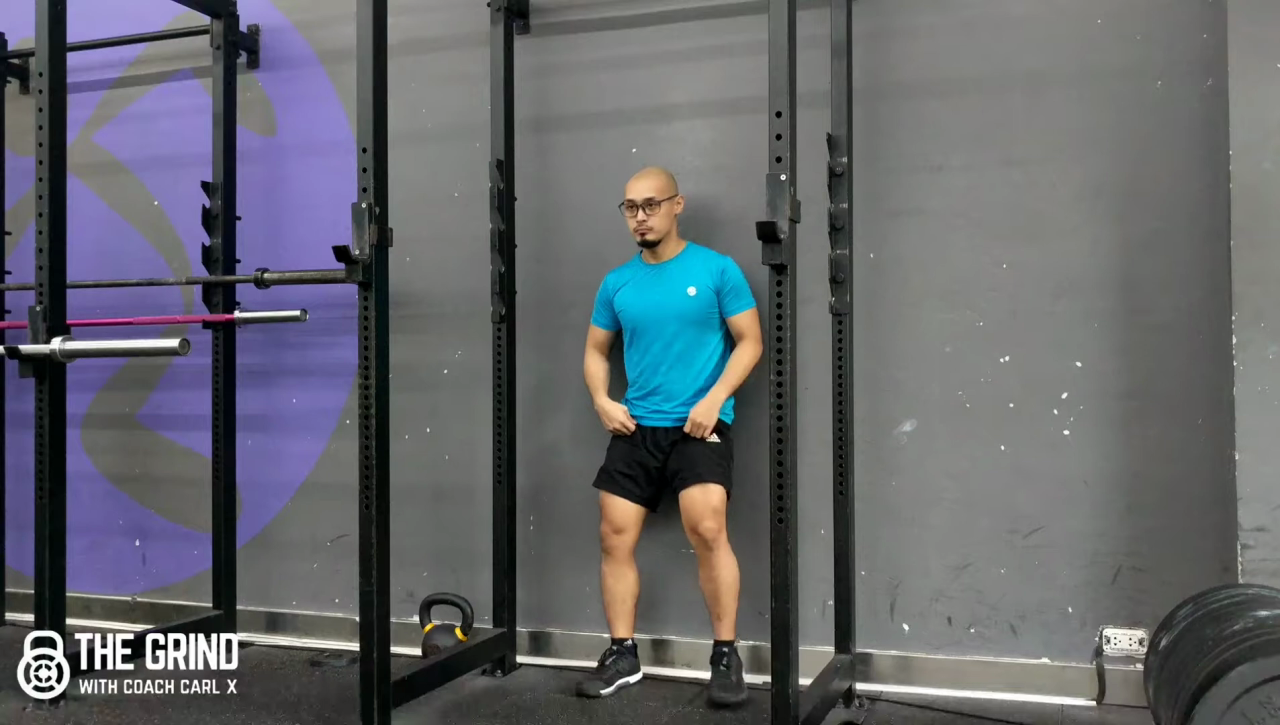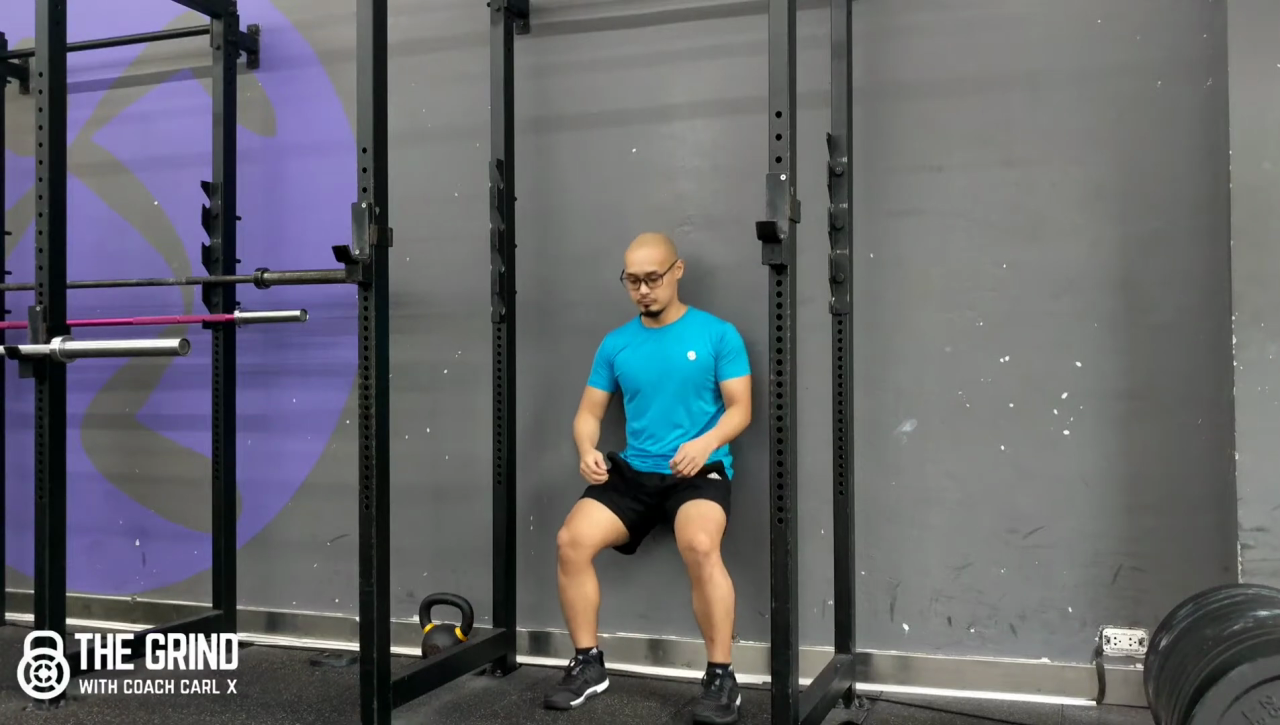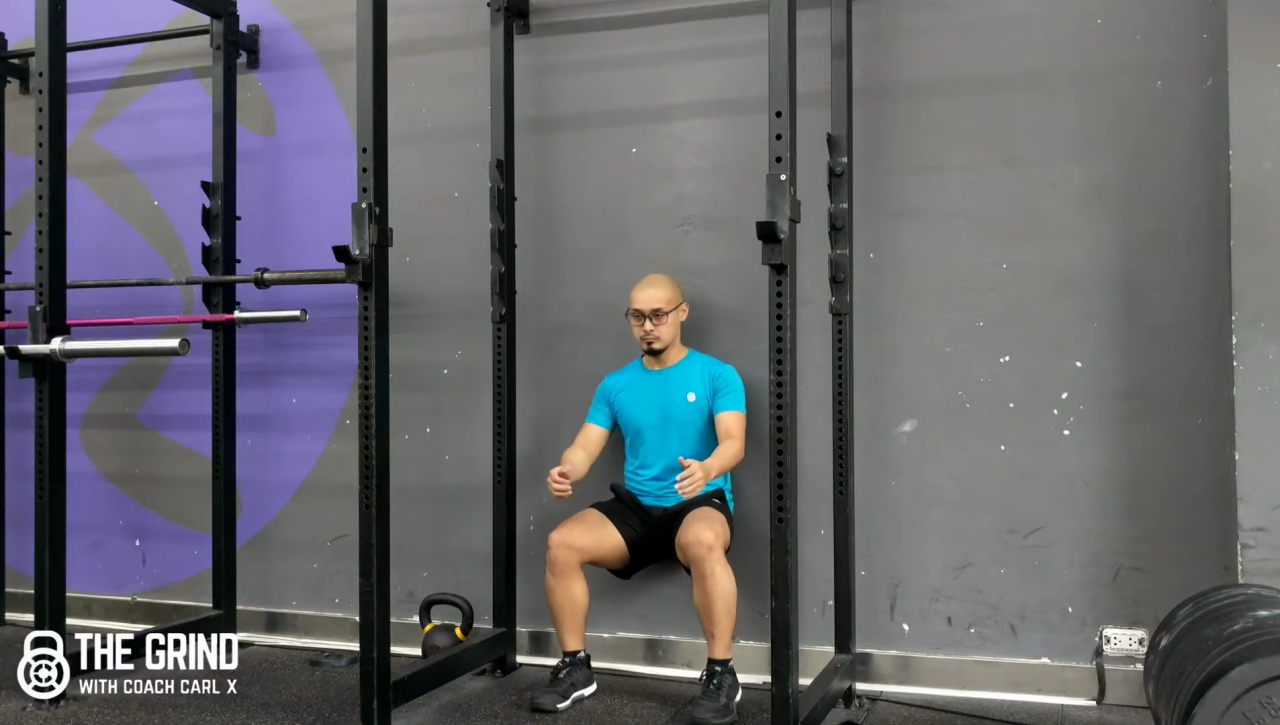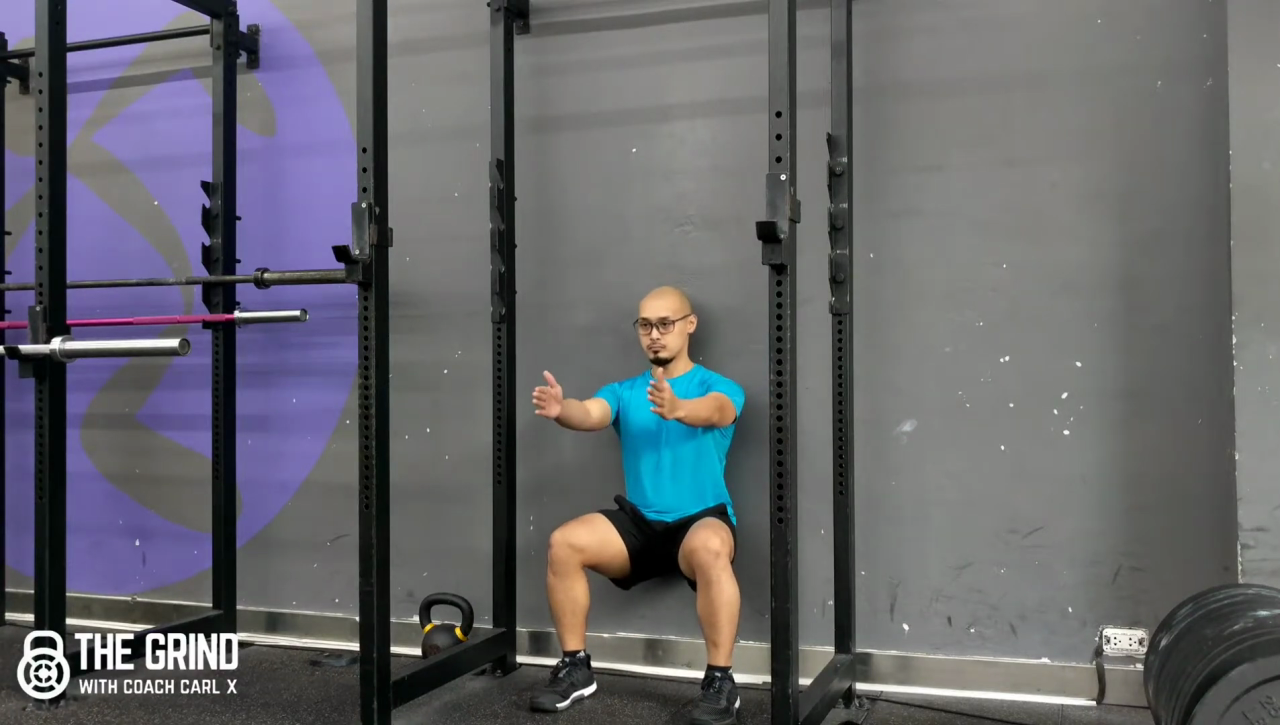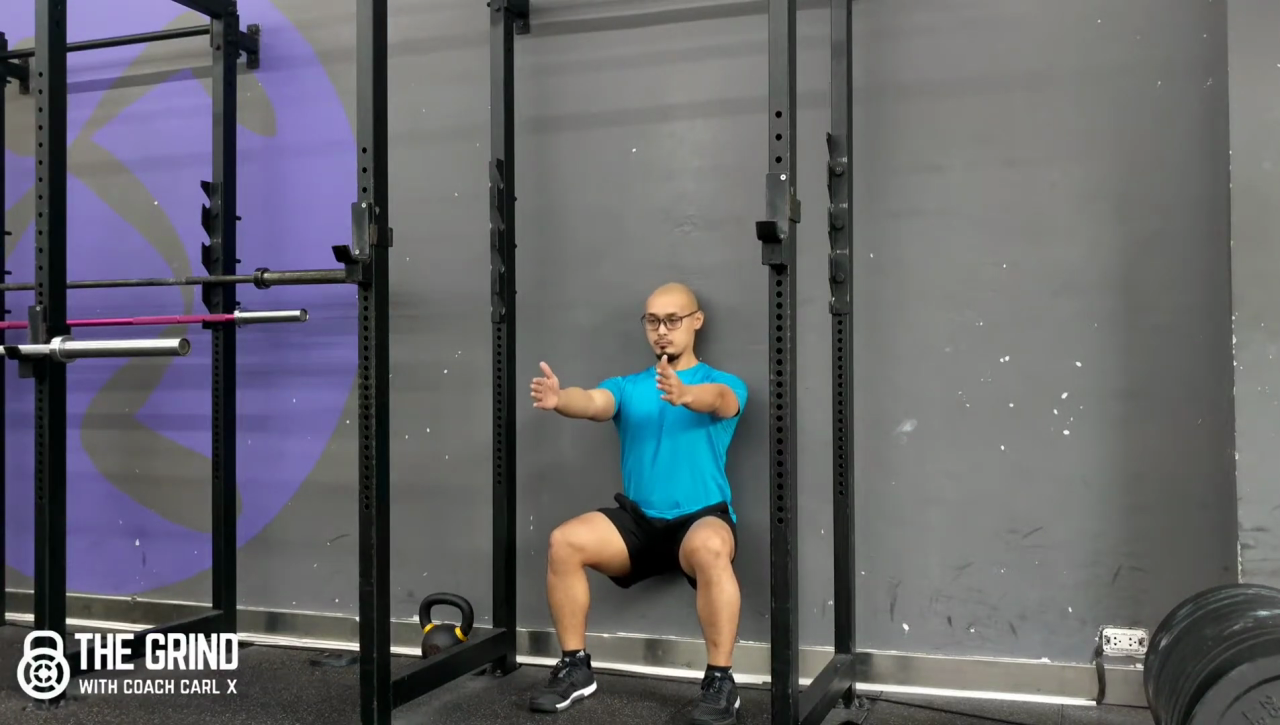
dt=0.7s
person 1, frame 1
left shoulder: (717, 270)
right shoulder: (616, 282)
left elbow: (750, 342)
right elbow: (595, 350)
left wrist: (714, 399)
right wrist: (601, 400)
left hip: (699, 425)
right hip: (636, 428)
left knee: (706, 532)
right knee: (615, 538)
left ankle: (725, 654)
right ankle: (622, 654)
person 1, frame 2
left shoulder: (718, 334)
right shoulder: (615, 344)
left elbow: (740, 407)
right elbow: (589, 412)
left wrist: (706, 443)
right wrist: (588, 451)
left hip: (699, 473)
right hip: (633, 472)
left knee: (699, 545)
right knee: (572, 540)
left ankle: (721, 676)
right ankle: (588, 665)
person 1, frame 3
left shoulder: (717, 375)
right shoulder: (615, 384)
left elbow: (734, 441)
right elbow: (585, 447)
left wrist: (708, 469)
right wrist: (566, 471)
left hip: (699, 503)
right hip: (636, 506)
left knee: (703, 542)
right knee: (561, 543)
left ankle: (721, 675)
right ankle: (575, 667)
person 1, frame 4
left shoulder: (721, 388)
right shoulder: (622, 392)
left elbow: (712, 412)
right elbow: (590, 414)
left wrist: (677, 407)
right wrist: (560, 408)
left hip: (699, 521)
right hip: (638, 522)
left knee: (708, 549)
right knee: (563, 542)
left ankle: (720, 682)
right ankle: (575, 667)
person 1, frame 5
left shoulder: (724, 384)
right shoulder: (626, 387)
left elbow: (714, 399)
right elbow: (592, 402)
left wrist: (684, 394)
right wrist: (559, 399)
left hip: (701, 517)
right hip: (638, 519)
left knee: (708, 549)
right knee: (563, 542)
left ankle: (720, 681)
right ankle: (574, 667)
